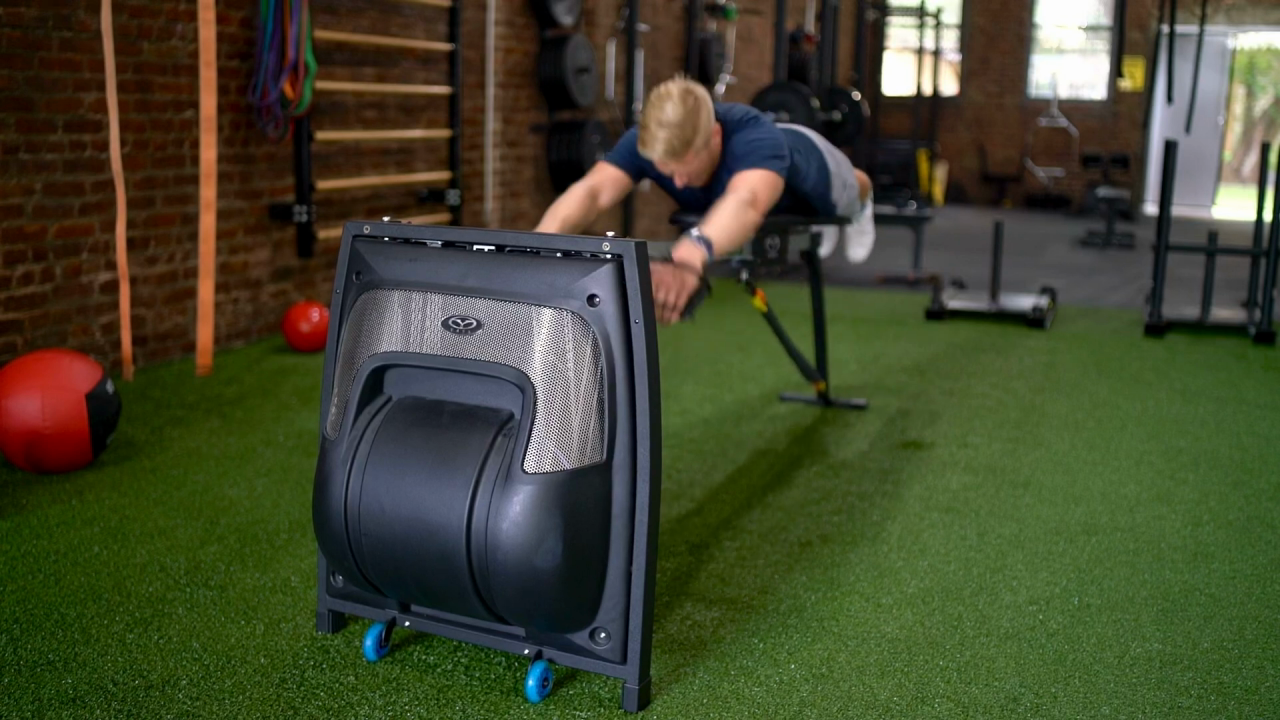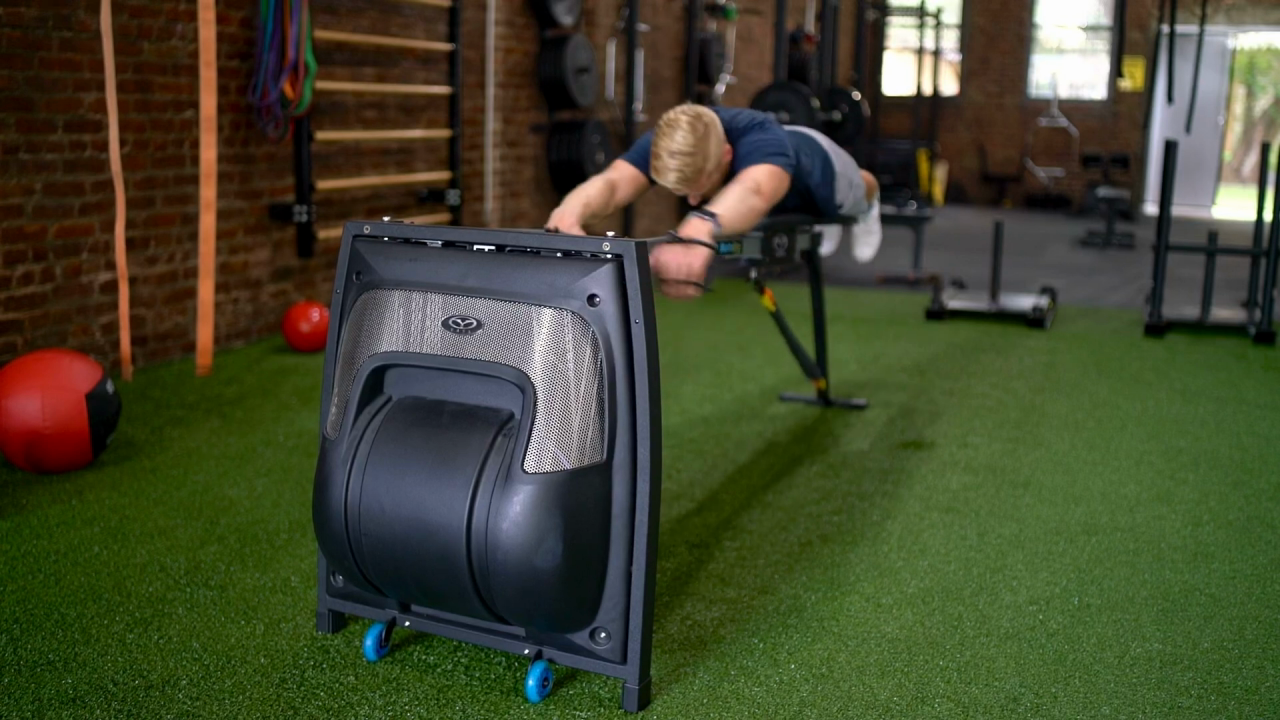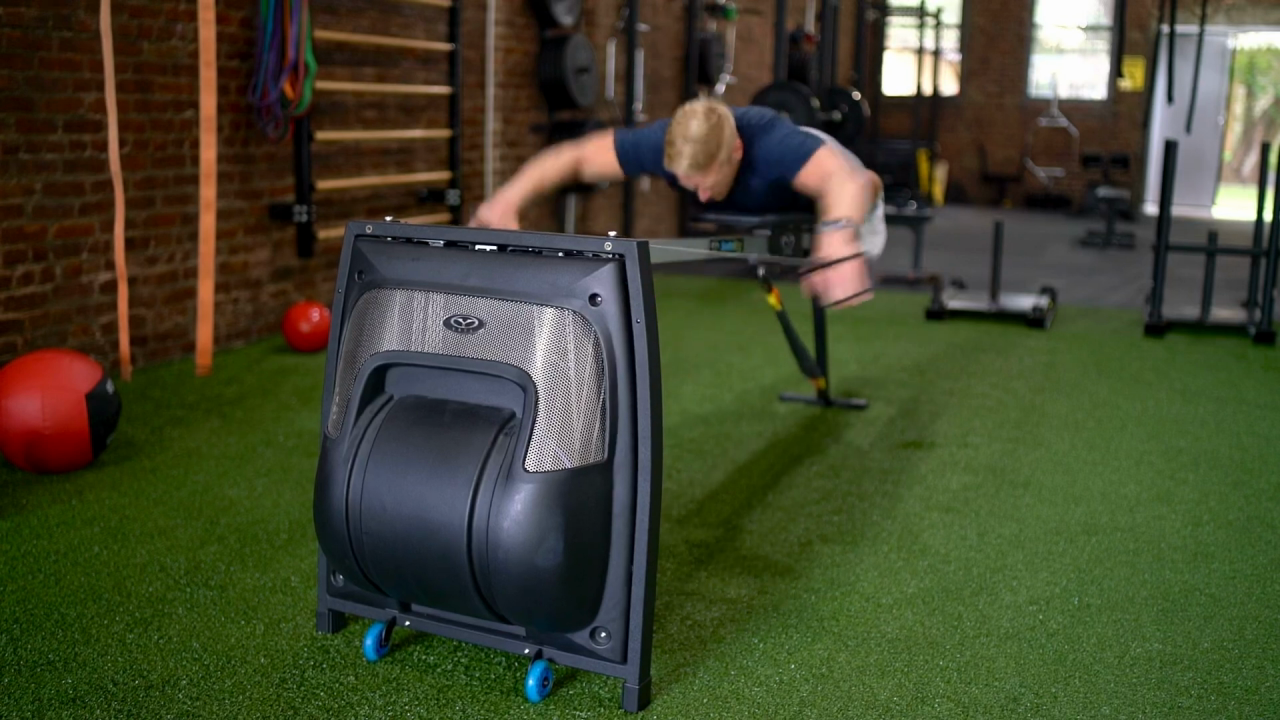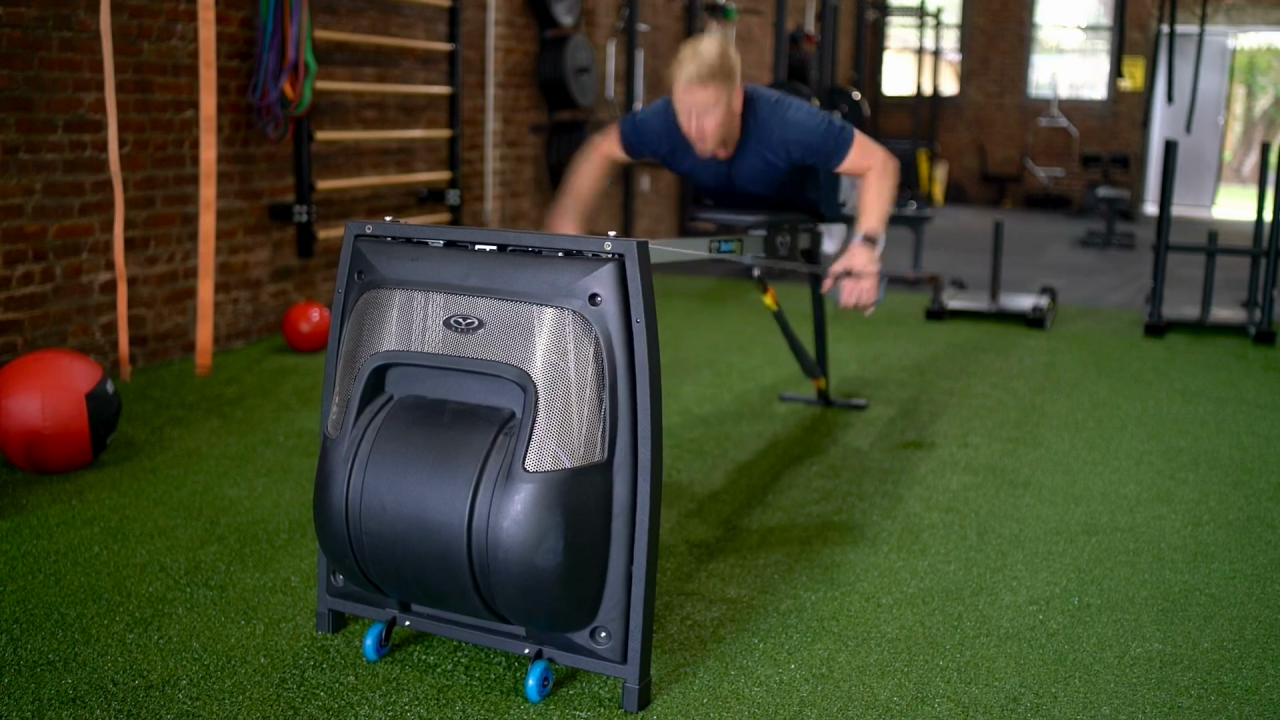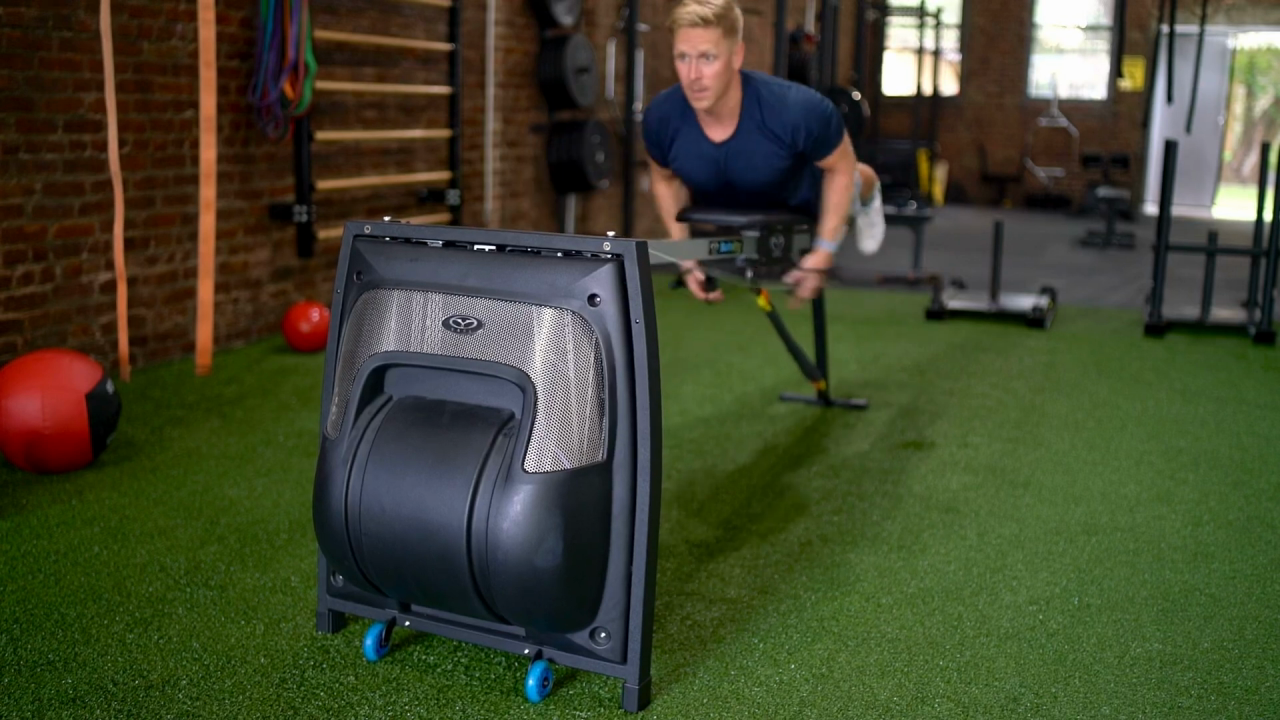
dt=0.2s
person 1, frame 1
left shoulder: (756, 141)
right shoulder: (647, 142)
left elbow: (747, 203)
right elbow: (592, 190)
left wrist: (691, 253)
left hip: (805, 165)
left knee: (844, 196)
left ankle: (860, 197)
person 1, frame 2
left shoulder: (763, 144)
right shoulder: (662, 146)
left elbow: (753, 193)
right elbow: (611, 184)
left wrist: (698, 231)
right wrist: (563, 220)
left hip: (814, 167)
left knee: (855, 195)
left ankle: (868, 199)
person 1, frame 3
left shoulder: (774, 144)
right shoulder: (667, 141)
left elbow: (842, 179)
right elbow: (575, 155)
left wrist: (839, 236)
right wrist: (505, 201)
left hip: (812, 160)
left ankle: (871, 202)
person 1, frame 4
left shoulder: (788, 123)
right shoulder: (660, 122)
left elbow: (880, 165)
right elbow: (601, 151)
left wrist: (866, 246)
right wrist: (569, 224)
left hip: (806, 195)
right hip: (746, 210)
person 1, frame 5
left shoulder: (794, 108)
right shoulder: (662, 115)
left elbow: (840, 167)
right elbow: (666, 178)
left wrist: (825, 250)
left hip: (804, 197)
left ankle: (868, 191)
